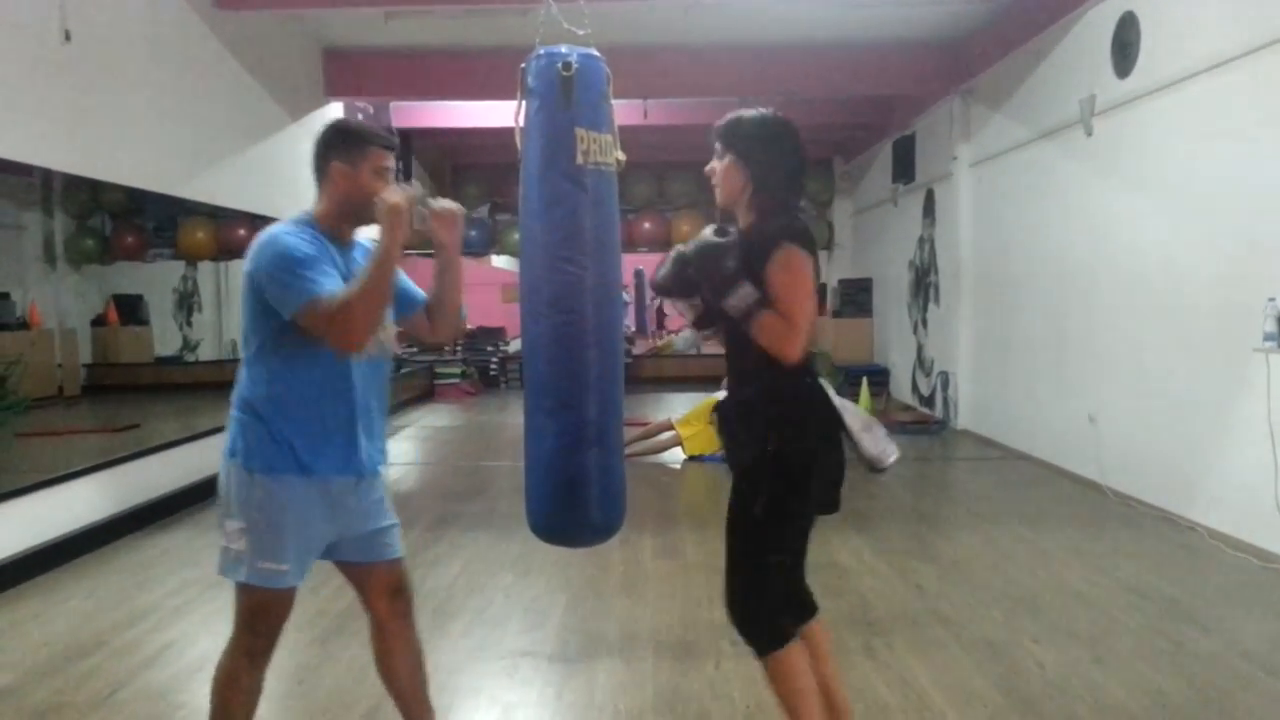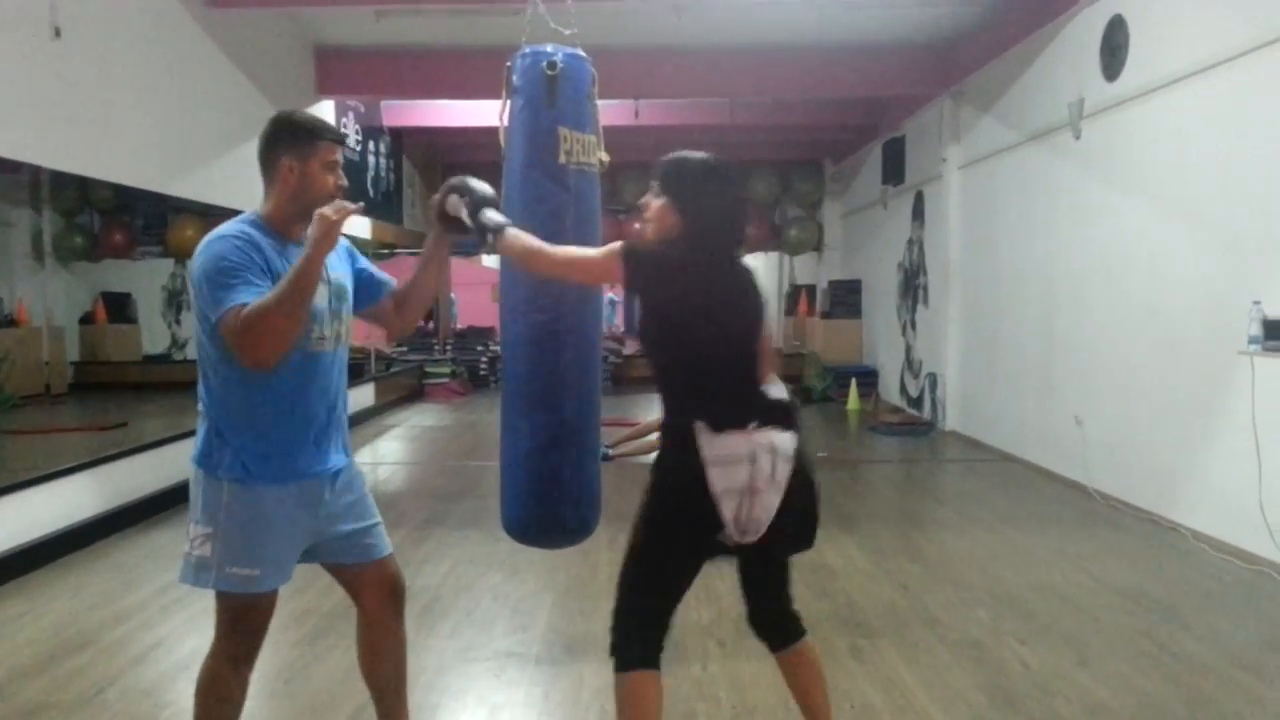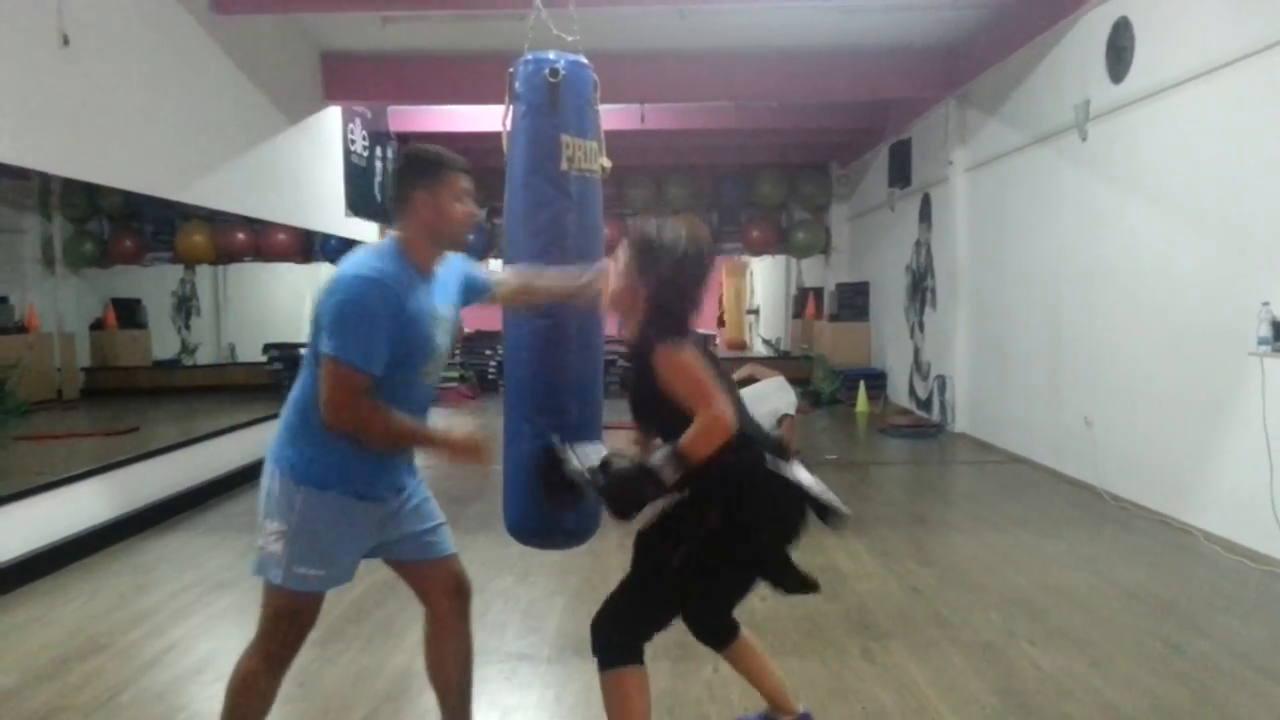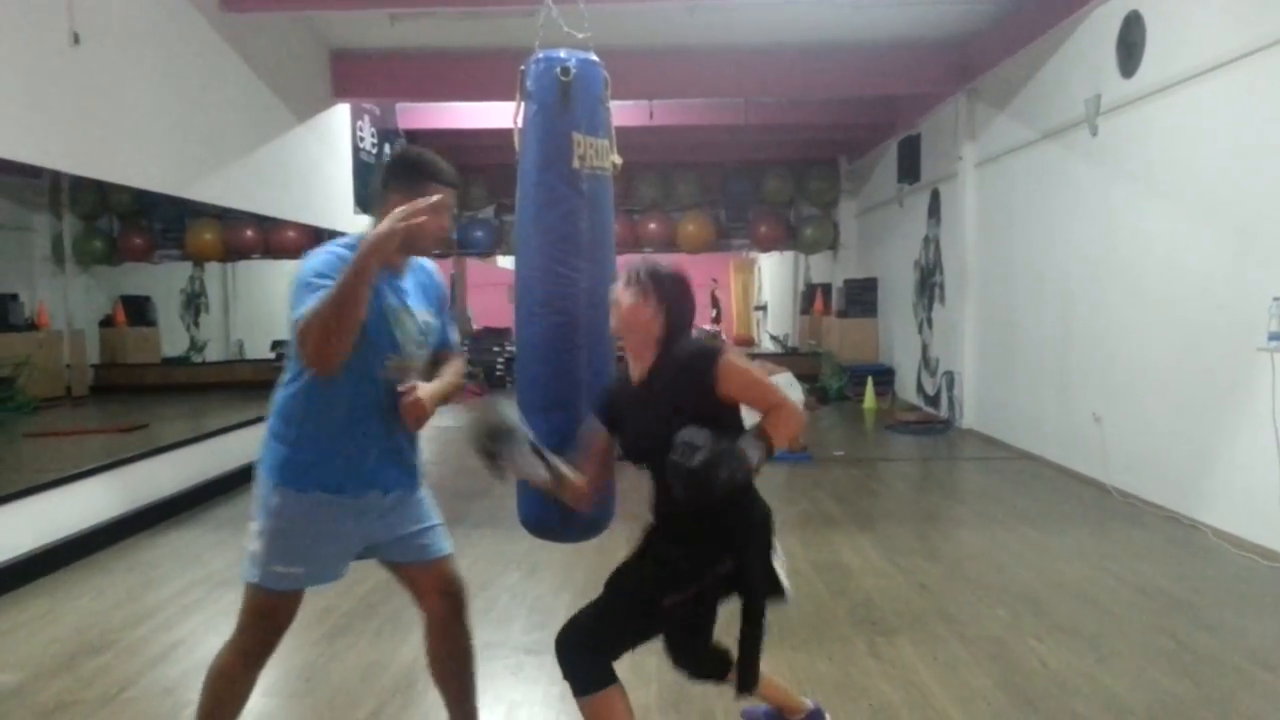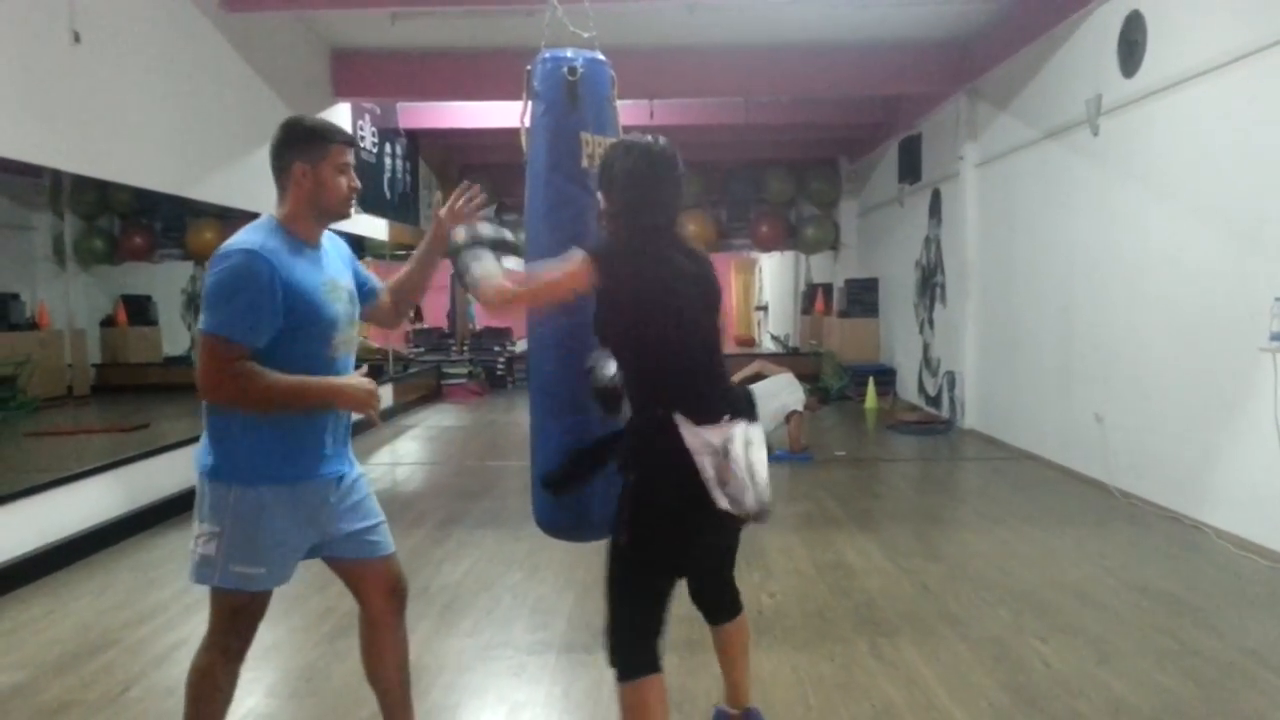
dt=0.5s
person 1, frame 1
left shoulder: (368, 252)
right shoulder: (284, 247)
left elbow: (438, 329)
right elbow: (349, 331)
left wrist: (447, 248)
right wrist: (394, 240)
left hip: (356, 469)
right hip: (277, 469)
left knee: (392, 599)
right knee: (258, 630)
person 1, frame 2
left shoulder: (334, 250)
right shoulder: (228, 250)
left elbow: (400, 312)
right elbow: (260, 348)
left wrist: (439, 244)
right wrist: (314, 253)
left hip: (331, 469)
right hip: (249, 478)
left knee: (383, 593)
right knee: (241, 636)
person 1, frame 3
left shoulder: (445, 269)
right shoulder: (367, 283)
left elbow: (516, 286)
right elbow: (341, 409)
left wrist: (598, 281)
right wrist: (440, 439)
left hip: (390, 479)
right hip: (320, 481)
left knee: (450, 594)
right knee: (281, 634)
person 1, frame 4
left shoulder: (428, 276)
right shoulder: (329, 269)
left elbow: (452, 361)
right elbow: (318, 352)
left wrist: (434, 390)
right wrist: (376, 250)
left hip: (395, 478)
right hip: (308, 482)
left knee: (445, 595)
right knee: (260, 631)
person 1, frame 5
left shoulder: (334, 249)
right shoulder: (250, 259)
left elbow: (386, 311)
right elbow: (218, 380)
left wrist: (435, 243)
right wrist: (331, 391)
left hip: (333, 470)
right hip: (256, 481)
left knee: (386, 591)
right knee: (232, 628)
person 2, frame 1
left shoulder: (783, 237)
right shoulder: (744, 237)
left elbow: (790, 346)
right elbow: (726, 325)
left wrist: (733, 290)
right wrist: (701, 291)
left hip: (785, 432)
right hip: (764, 428)
left knee: (754, 600)
right knee: (781, 586)
person 2, frame 2
left shoulder: (654, 265)
right shoulder: (735, 278)
left elbow: (545, 260)
right elbow: (765, 367)
left wrist: (485, 215)
left hip: (696, 462)
right hip: (753, 461)
left knee: (637, 628)
right knee: (774, 614)
person 2, frame 3
left shoulder: (663, 342)
right shoulder: (653, 338)
left elbow: (719, 422)
right elbow: (656, 431)
left wrist: (652, 476)
left hip: (739, 502)
right hip: (737, 496)
left knee: (617, 629)
right knee: (703, 614)
person 2, frame 4
left shoulder: (700, 362)
right shoulder: (617, 399)
left elbow: (790, 415)
right elbow: (583, 492)
left wrist: (739, 460)
left hip: (719, 537)
right hip: (675, 537)
left knee: (581, 645)
right knee: (691, 654)
person 2, frame 5
left shoulder: (614, 259)
right shoulder: (692, 263)
left elbow: (502, 297)
left hip: (668, 455)
left knee: (634, 627)
right knee: (715, 588)
